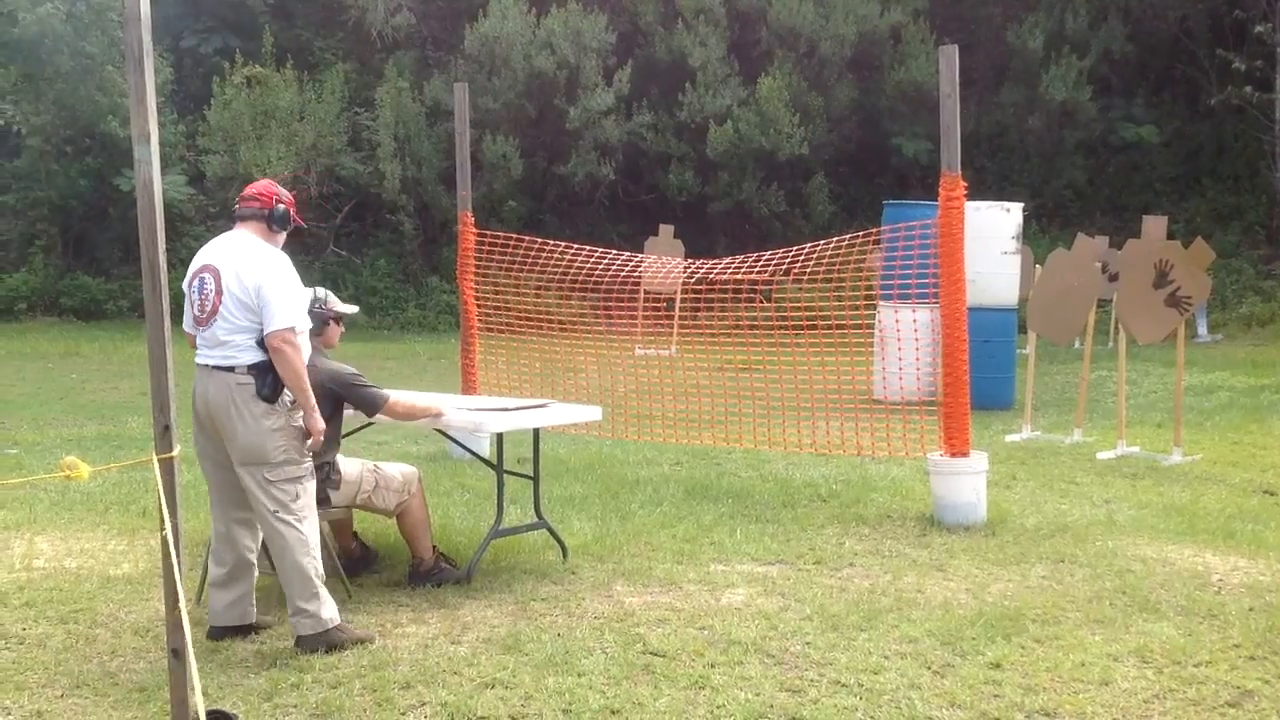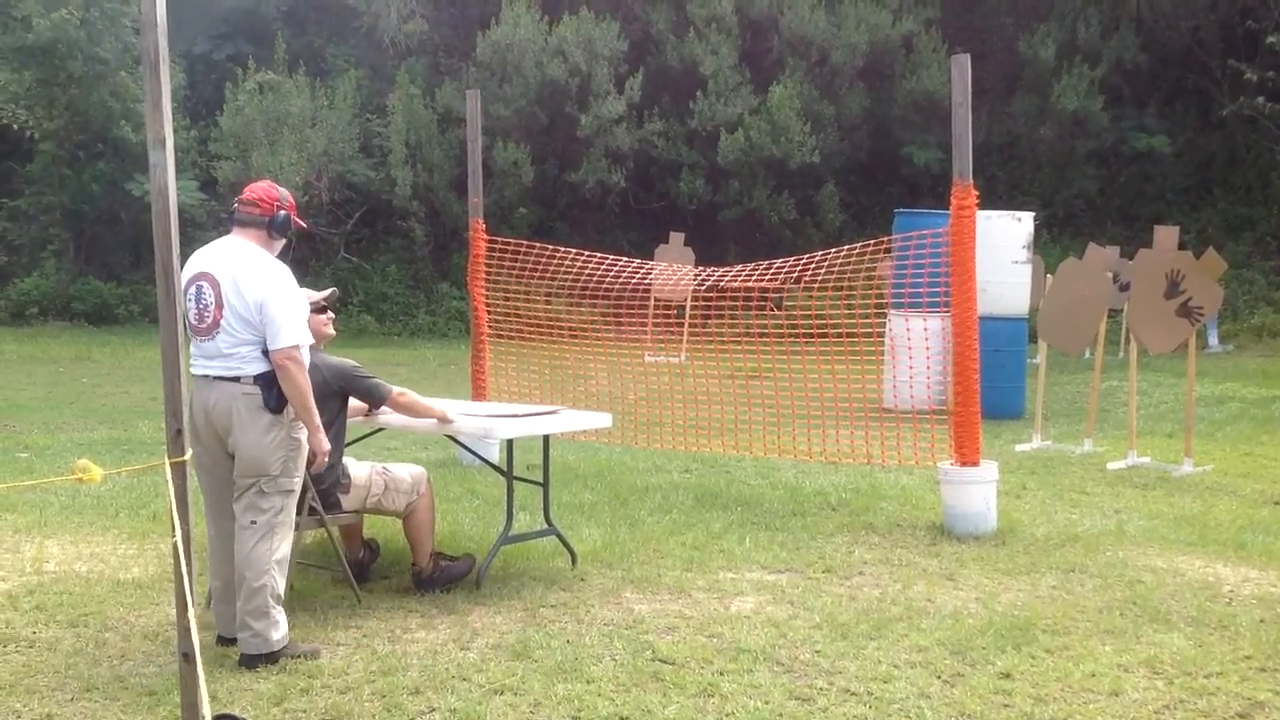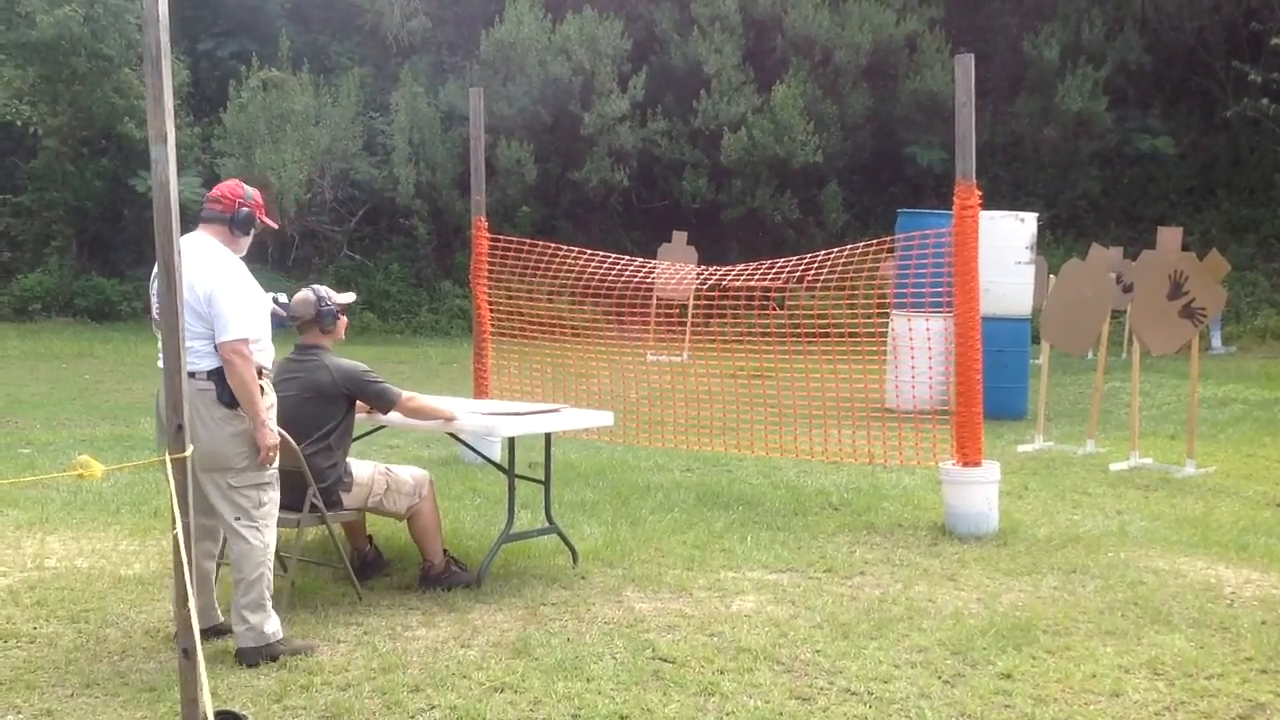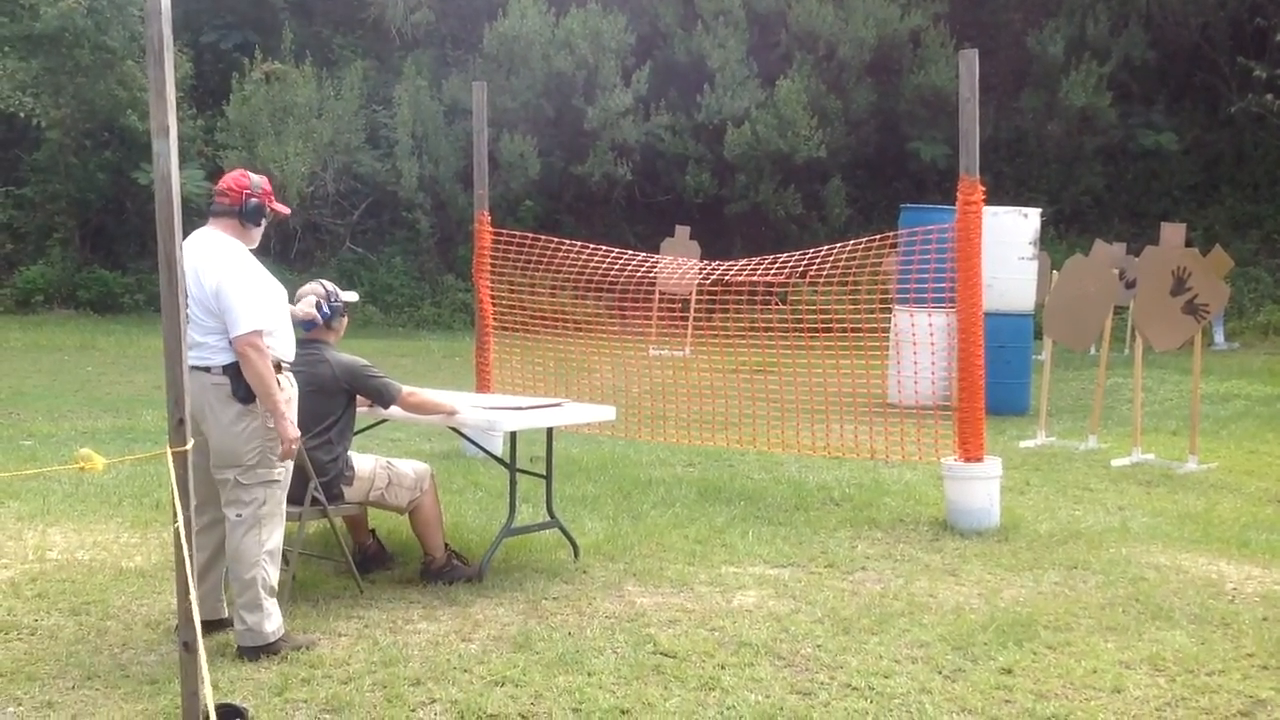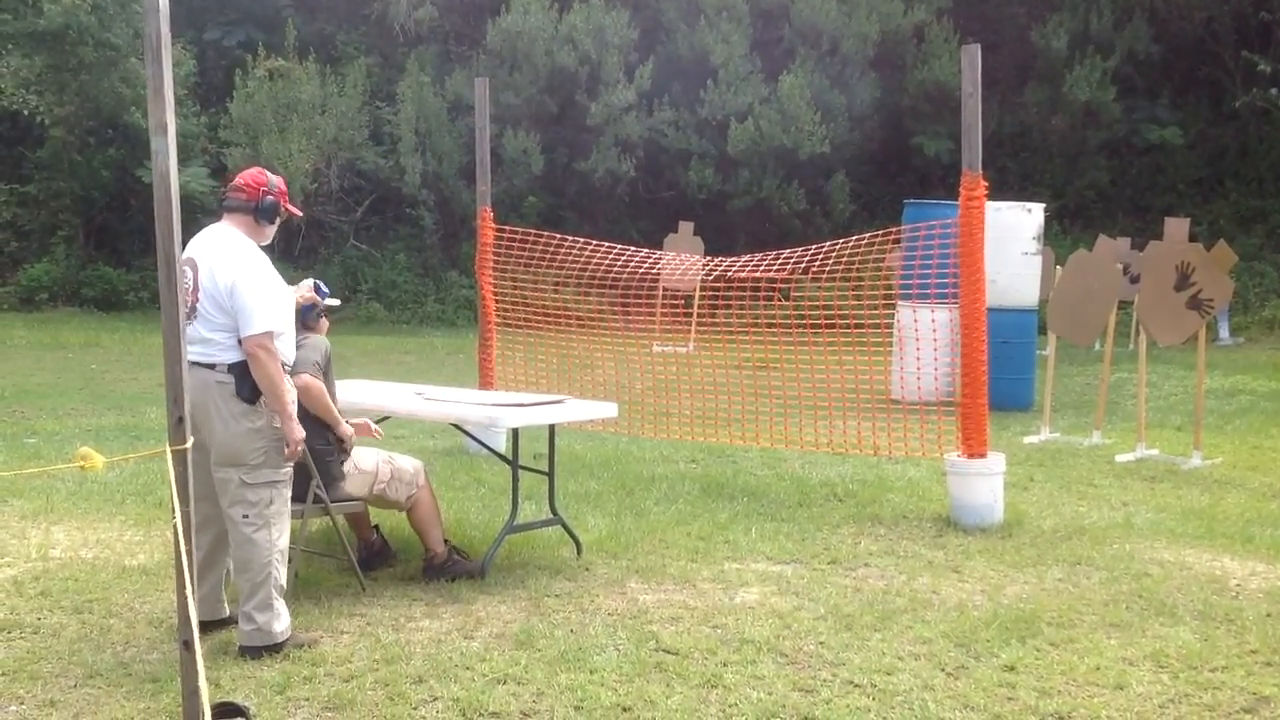
dt=1s
person 1, frame 1
left shoulder: (204, 257)
right shoulder: (268, 261)
left elbow: (194, 333)
right elbow: (280, 342)
right wrist: (310, 409)
left hip: (208, 387)
right hip: (255, 395)
left knee: (231, 511)
right knee: (288, 509)
left ankle: (228, 615)
right ankle: (317, 623)
person 1, frame 2
left shoulder: (198, 261)
right shoulder: (269, 273)
right elbow: (286, 360)
right wrist: (314, 429)
left hip: (203, 396)
right hip: (256, 404)
left knee: (225, 521)
right knee: (262, 524)
left ankle: (231, 624)
right ankle: (263, 641)
person 1, frame 3
left shoulder: (173, 255)
right shoulder: (224, 269)
right elbow: (236, 353)
left wrist: (255, 312)
right wrist: (261, 423)
left hip: (177, 393)
right hip: (220, 400)
left knee: (195, 514)
right knee: (249, 518)
left ankle: (198, 618)
right ankle: (258, 636)
person 1, frame 4
left shoulder: (195, 246)
right shoulder: (234, 263)
right elbow: (250, 347)
left wrist: (291, 311)
right wrist: (281, 416)
left hip: (201, 387)
right hip: (240, 394)
left knee: (208, 507)
right knee: (254, 514)
left ankle: (205, 611)
right ankle: (260, 632)
person 1, frame 5
left shoulder: (200, 244)
right shoulder: (246, 262)
right elbow: (259, 350)
left wrist: (288, 299)
right wrist: (288, 419)
left hip: (198, 383)
right hip: (238, 394)
left knee: (205, 509)
right knee: (258, 515)
left ankle: (203, 610)
right ankle: (264, 631)
person 2, frame 1
right shoulder: (332, 372)
right elbow: (396, 408)
left wrist: (356, 399)
right wrist: (435, 409)
right hip: (315, 481)
left knee: (341, 465)
right knee: (407, 479)
left ankle: (351, 554)
right ankle: (426, 567)
person 2, frame 2
right shoulder: (335, 369)
right elbow: (399, 399)
left wrist: (366, 406)
right wrist: (440, 413)
right hip: (321, 488)
left knee: (351, 467)
right knee: (415, 479)
left ankle: (357, 559)
right ankle: (426, 570)
person 2, frame 3
left shoulder: (283, 368)
right shoulder: (344, 371)
right elbow: (409, 404)
left wrist: (362, 404)
right wrist: (448, 413)
left hip: (282, 486)
right hip: (321, 489)
left knee: (352, 467)
right knee: (418, 482)
left ankle: (364, 557)
right ankle: (437, 570)
person 2, frame 4
right shoulder: (344, 366)
right elbow: (408, 399)
left wrist: (364, 397)
right wrist: (450, 407)
left hip: (289, 478)
right hip: (324, 481)
left knee: (353, 463)
right knee: (420, 476)
left ankle: (367, 550)
right ankle: (438, 563)
person 2, frame 5
right shoulder: (313, 344)
right elbow: (304, 383)
left wrist: (345, 426)
right wrist: (340, 425)
right hip: (321, 473)
left knee: (351, 459)
right knee: (411, 472)
left ankle: (370, 547)
right ankle: (439, 558)
